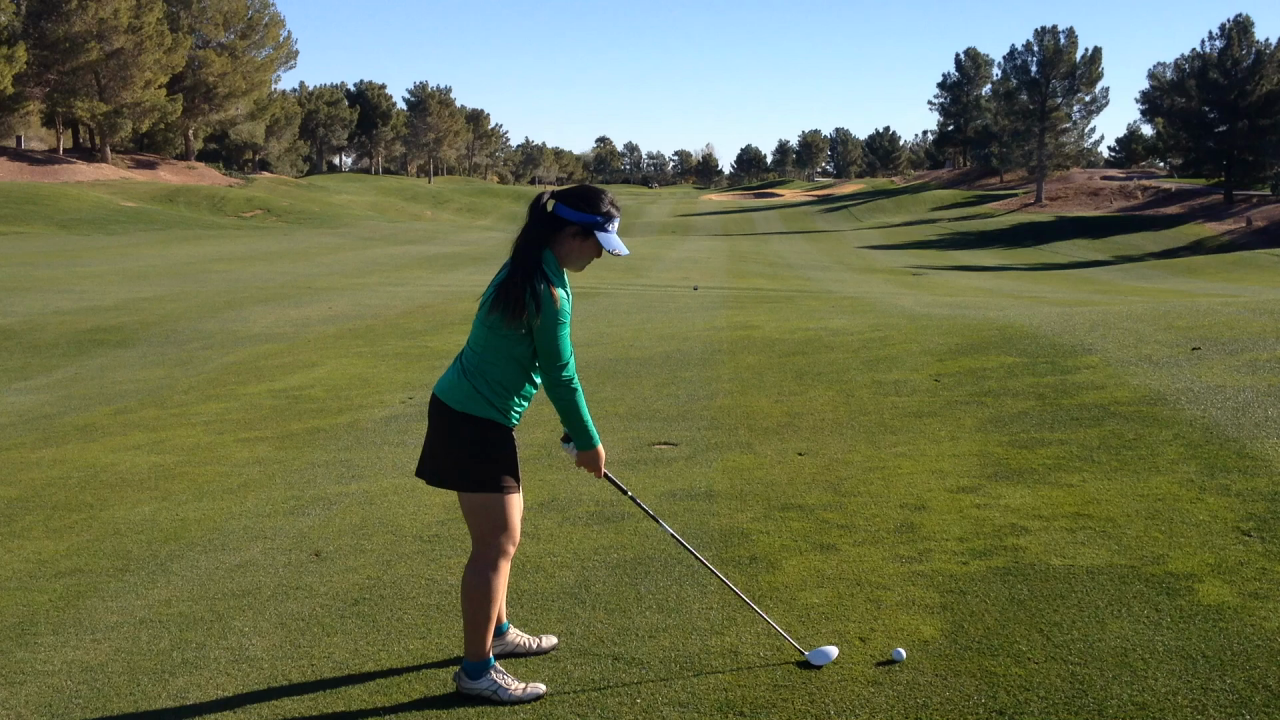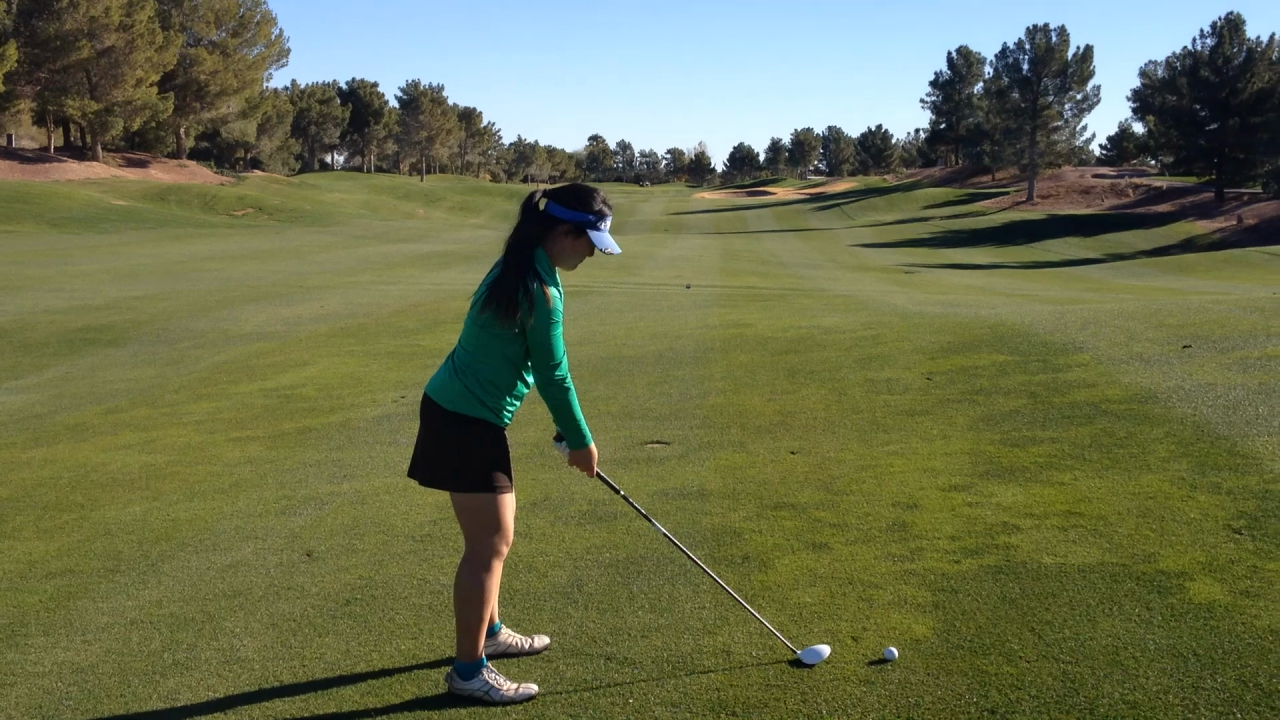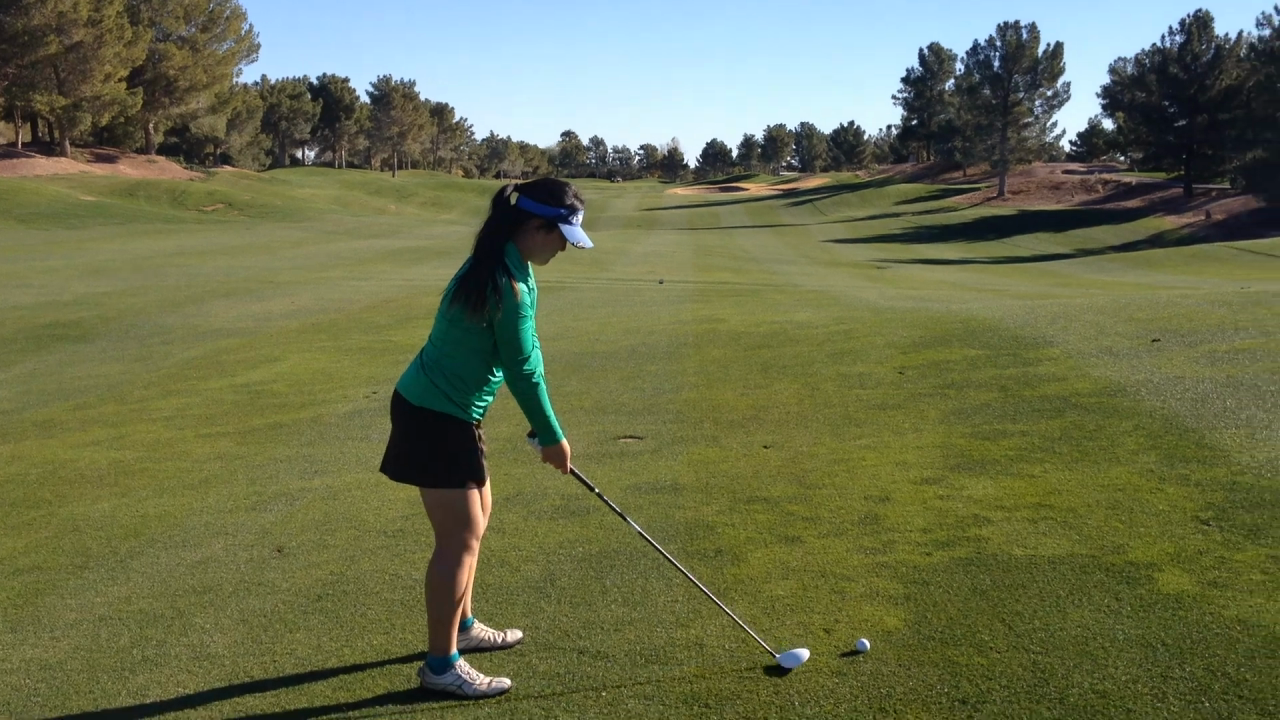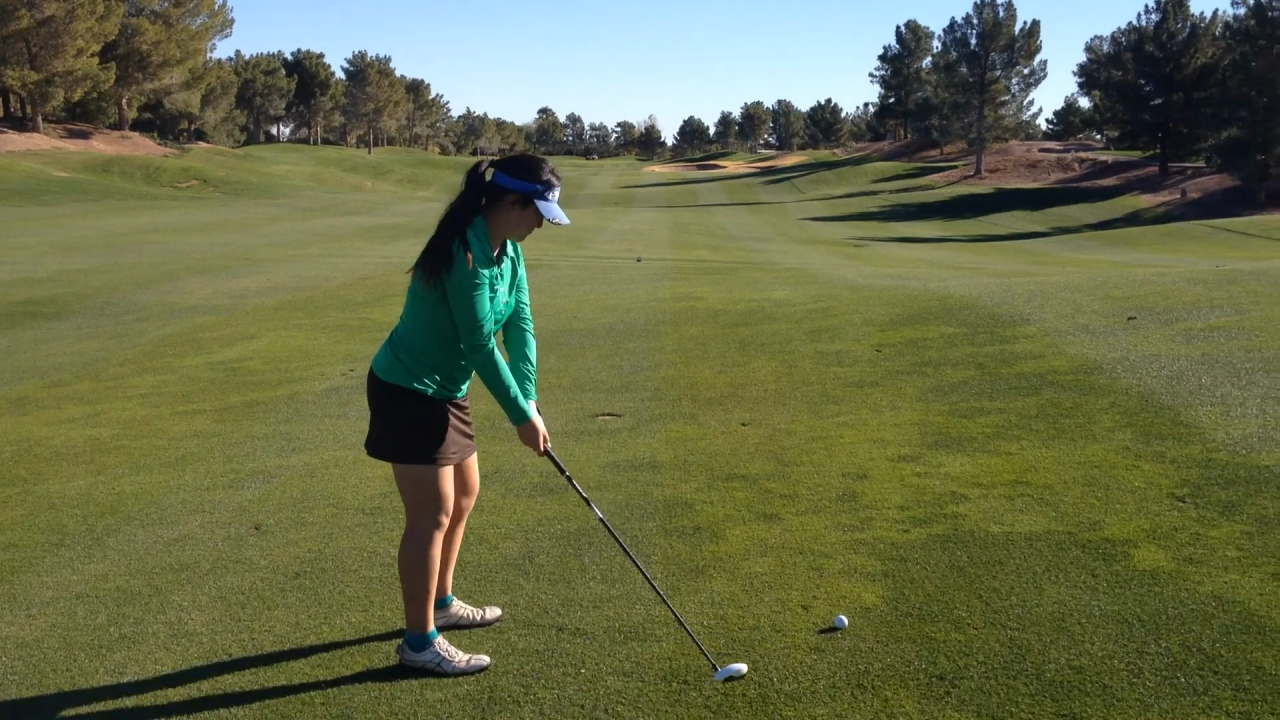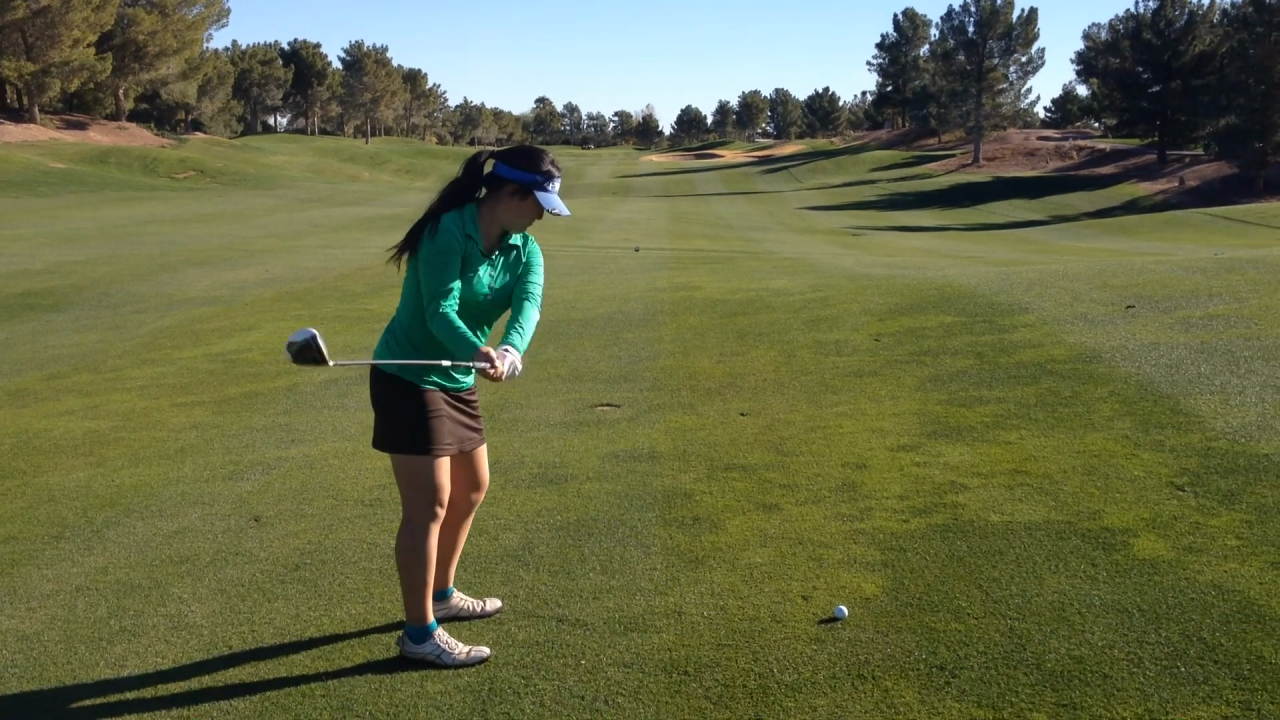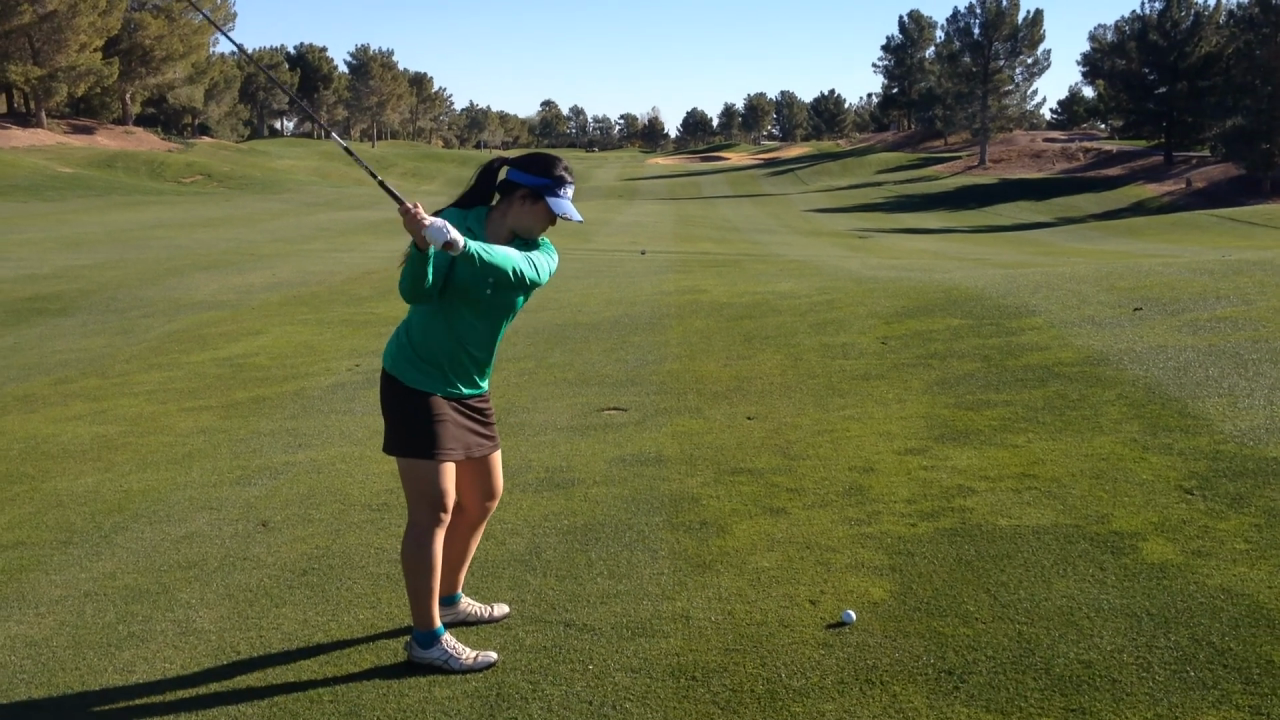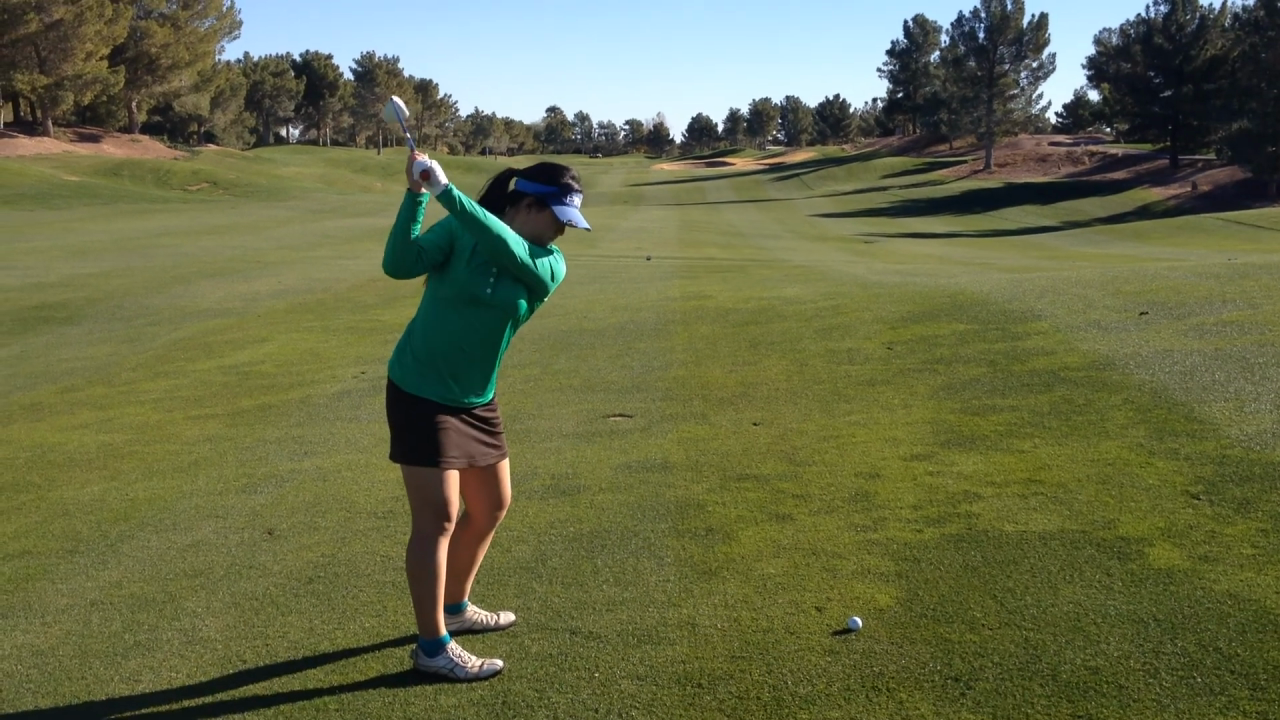
dt=0.2s
person 1, frame 1
left shoulder: (536, 269)
right shoulder: (546, 291)
left elbow: (555, 368)
right elbow: (560, 377)
left wrist: (576, 433)
right wrist: (589, 442)
left hip: (477, 413)
right hip: (474, 420)
left knee: (505, 530)
right knee: (496, 543)
left ankle: (498, 632)
right ankle: (476, 668)
person 1, frame 2
left shoulder: (527, 267)
right shoulder: (538, 290)
left elbow: (548, 367)
right elbow: (552, 376)
left wrist: (569, 432)
right wrist: (581, 441)
left hip: (469, 413)
right hip: (466, 421)
left knee: (498, 529)
right knee: (489, 543)
left ankle: (489, 633)
right ankle: (468, 670)
person 1, frame 3
left shoulder: (513, 268)
right shoulder: (506, 284)
left elbow: (526, 351)
right elbow: (522, 370)
left wrist: (544, 426)
right wrist: (551, 435)
left hip: (453, 410)
right hip: (436, 414)
left knee: (476, 519)
right knee: (460, 537)
left ankle: (462, 626)
right ankle: (442, 664)
person 1, frame 4
left shoulder: (510, 254)
right shoulder: (466, 254)
left elbow: (519, 325)
right elbow: (479, 345)
left wrist: (528, 400)
right wrist: (522, 414)
left hip: (446, 389)
right hip: (409, 389)
left knee: (461, 497)
right knee: (431, 514)
left ankle: (440, 604)
right ankle: (420, 641)
person 1, frame 5
left shoulder: (526, 251)
right shoulder: (448, 230)
left elbow: (527, 304)
right elbow: (439, 314)
left wrist: (511, 350)
right wrist: (476, 353)
left hip: (456, 381)
right hip: (409, 379)
left knee: (470, 490)
right knee: (429, 504)
left ankle: (441, 595)
right ankle: (420, 633)
person 1, frame 6
left shoulder: (542, 256)
right shoulder: (450, 222)
left elbow: (509, 265)
right elbow: (415, 293)
left wrist: (456, 243)
right wrist: (421, 243)
left hip: (470, 389)
right hip: (415, 383)
left knee: (483, 497)
right knee: (434, 509)
left ankle: (448, 600)
right ankle: (427, 638)
person 1, frame 7
left shoulder: (549, 267)
right shoulder: (458, 231)
left elbow: (507, 249)
right elbow: (397, 265)
left wrist: (447, 192)
right wrist: (415, 195)
left hip: (477, 400)
right hip: (420, 392)
left knee: (491, 506)
right knee: (438, 519)
left ankle: (454, 607)
right ankle: (433, 646)
